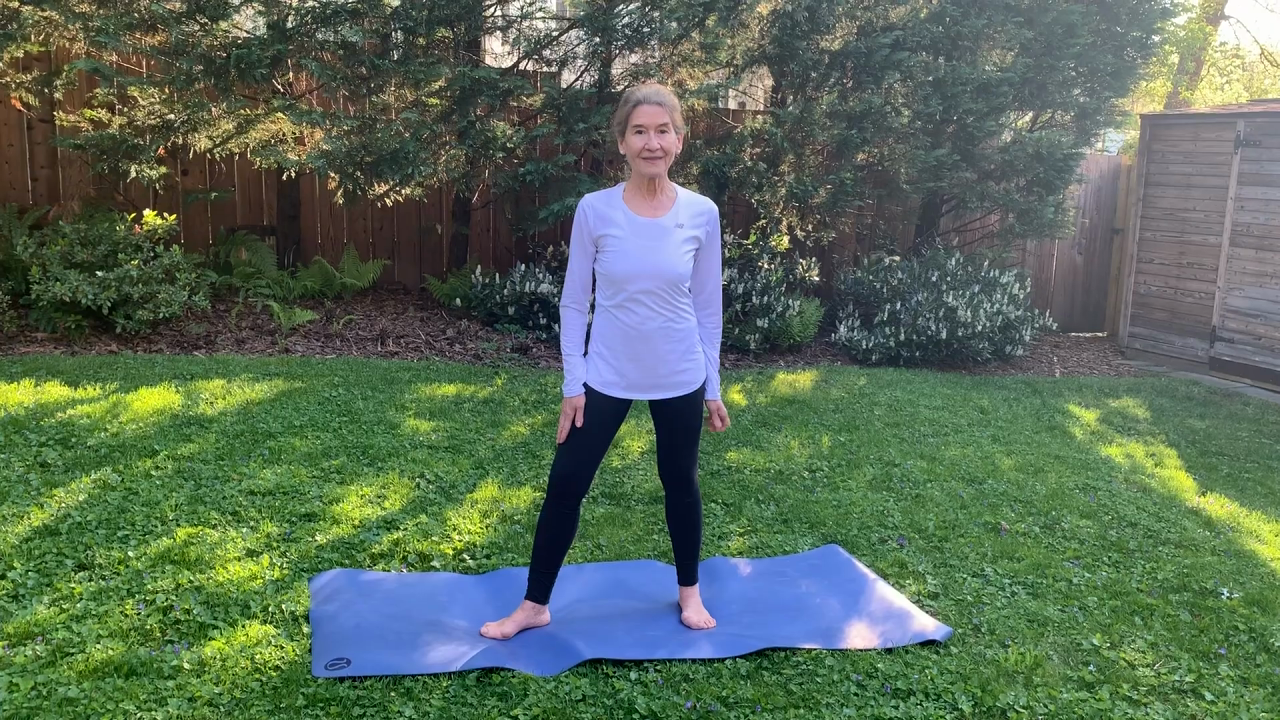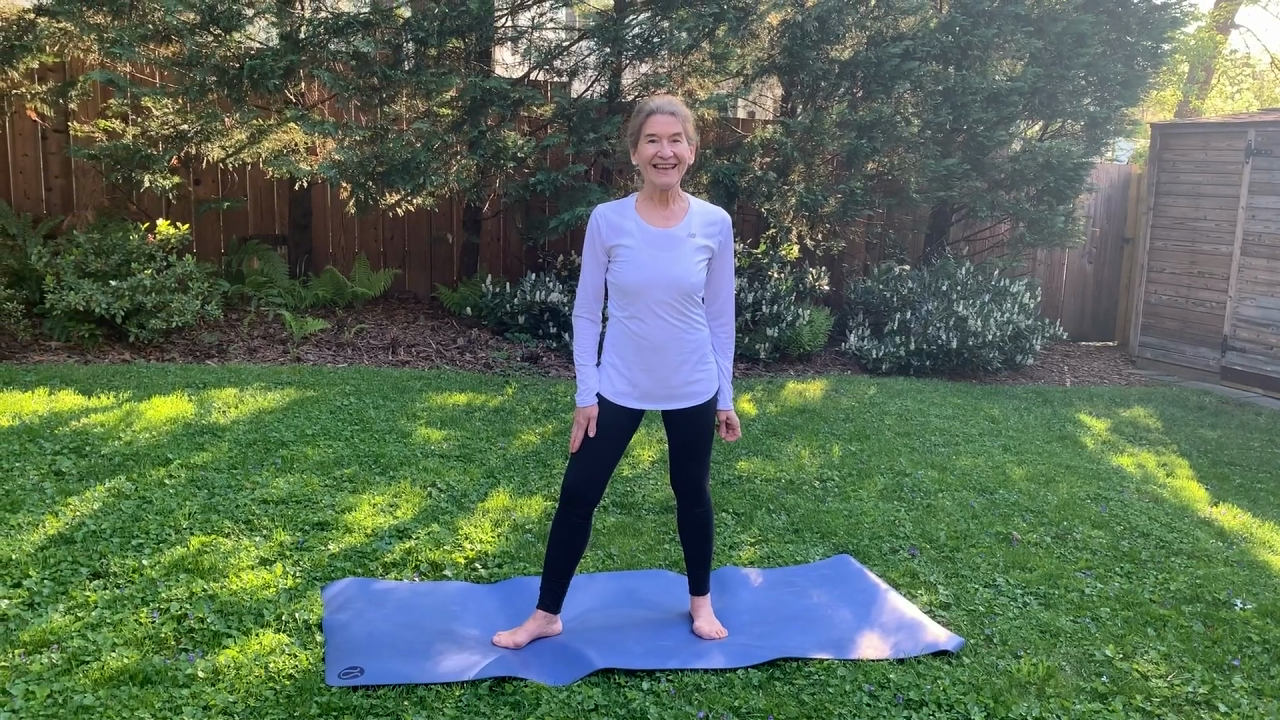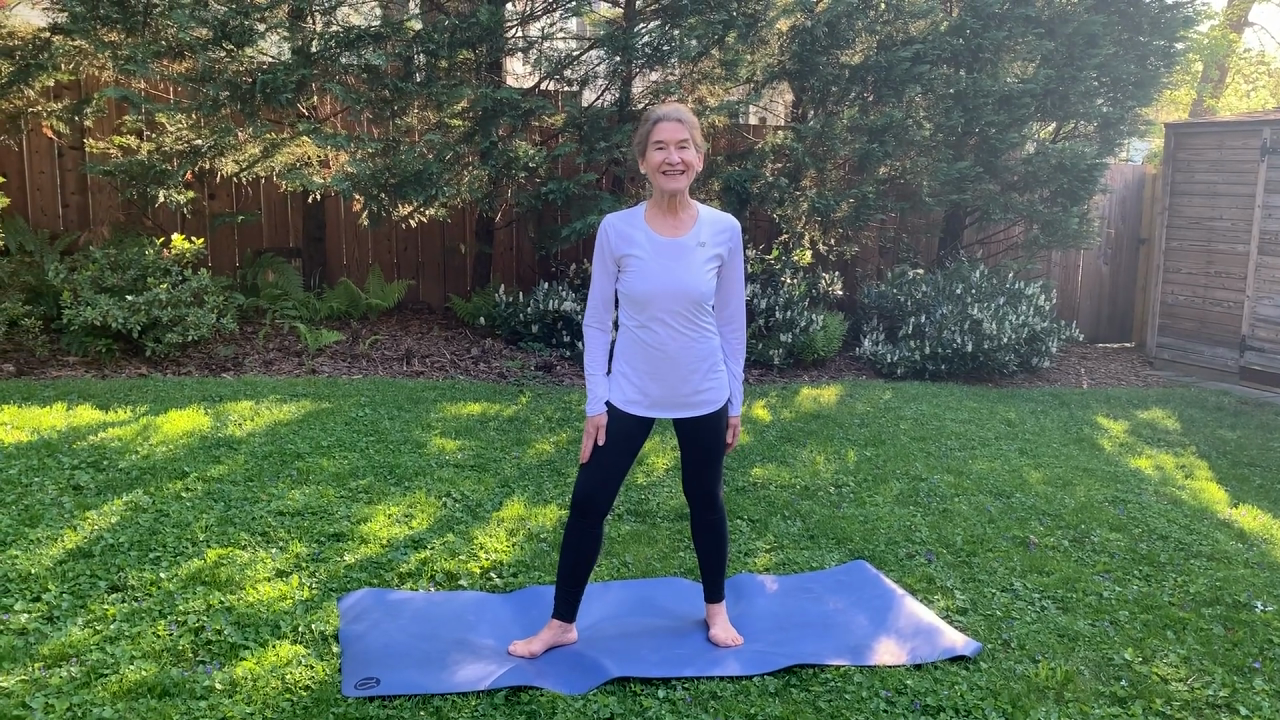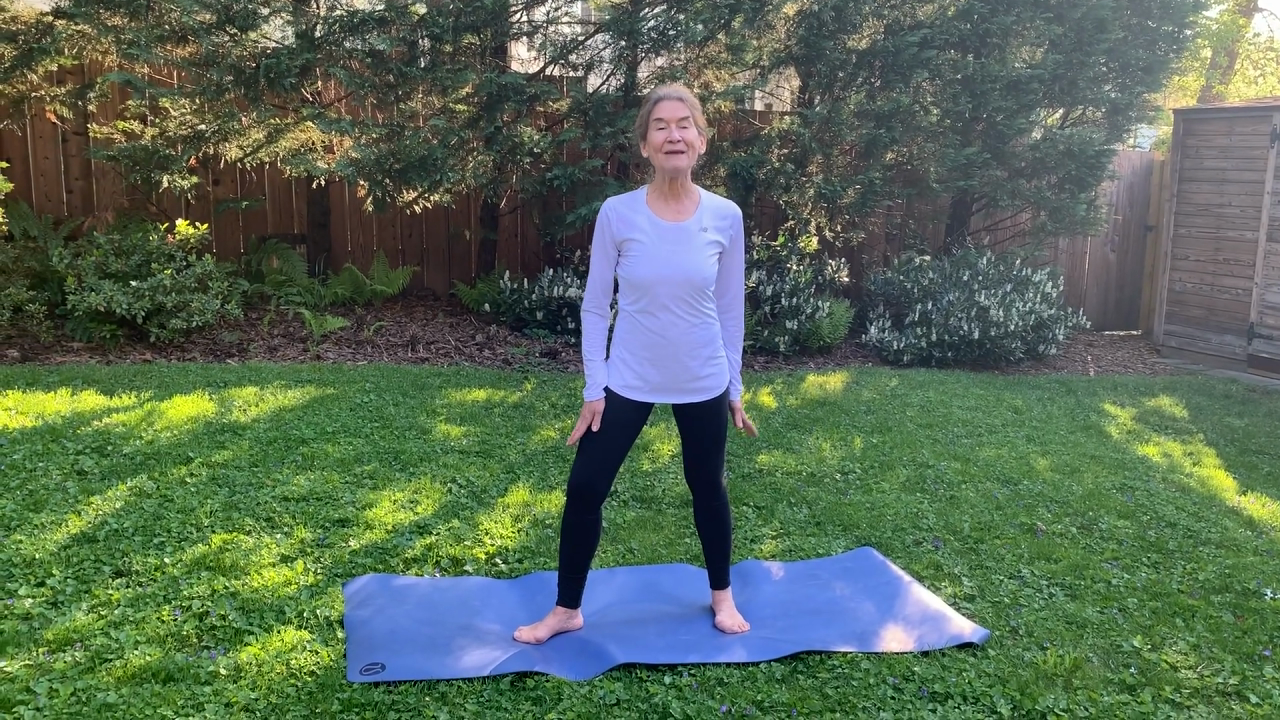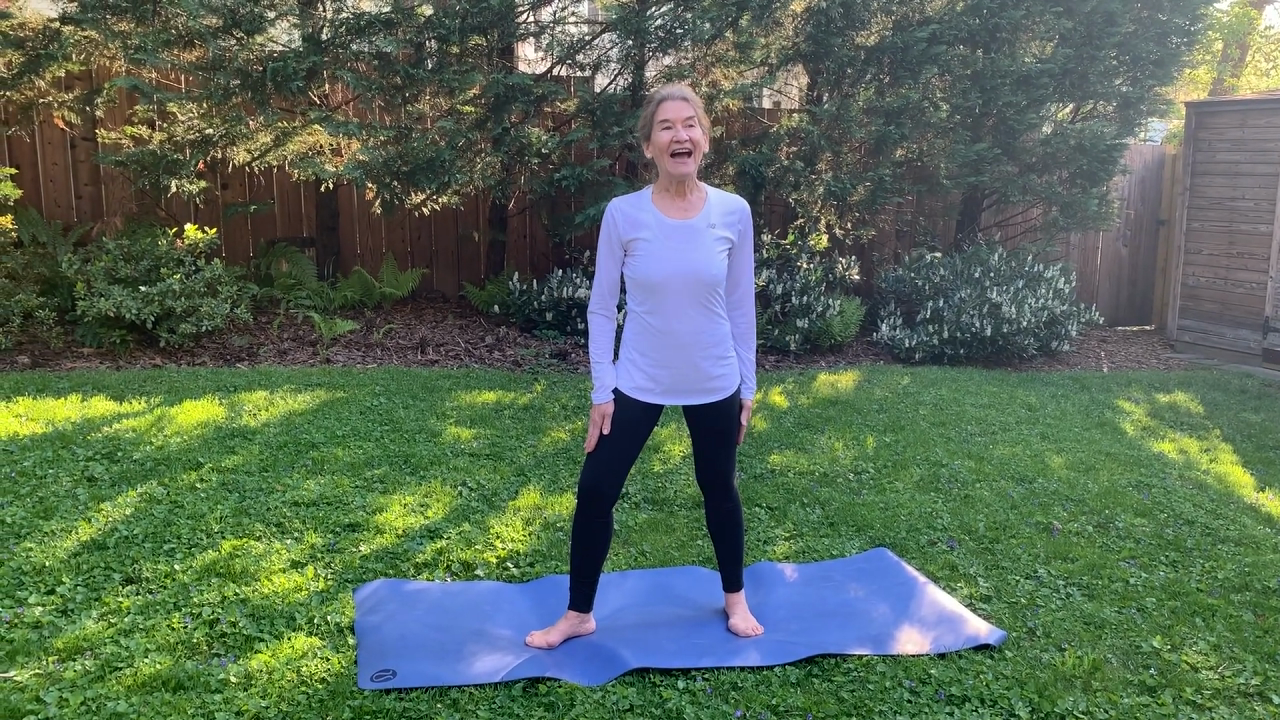
dt=1s
person 1, frame 1
left shoulder: (701, 213)
right shoulder: (594, 210)
left elbow: (707, 305)
right elbow: (574, 302)
left wrist: (712, 386)
right wrist: (572, 384)
left hip: (678, 379)
right hip: (606, 376)
left knee: (680, 482)
right knee: (565, 483)
left ankle: (688, 591)
right ankle: (535, 604)
person 1, frame 2
left shoulder: (714, 223)
right shoulder: (607, 220)
left elbow: (720, 316)
right elbow: (586, 311)
left wrist: (725, 396)
right wrist: (585, 393)
left hip: (691, 389)
right hip: (620, 386)
left knee: (692, 493)
right knee: (577, 493)
left ankle: (700, 600)
right ankle: (547, 613)
person 1, frame 3
left shoulder: (724, 230)
right shoulder: (616, 230)
left elbow: (732, 322)
right elbow: (597, 321)
left wrist: (735, 402)
right wrist: (595, 403)
left hip: (702, 397)
right hip: (630, 396)
left knee: (705, 502)
right knee: (588, 503)
left ankle: (715, 608)
right ankle: (562, 622)
person 1, frame 4
left shoulder: (725, 217)
right shoulder: (616, 214)
left elbow: (730, 309)
right elbow: (595, 305)
left wrist: (734, 387)
right wrist: (593, 388)
left hip: (701, 383)
right hip: (628, 380)
left knee: (708, 488)
right knee: (584, 488)
left ankle: (721, 594)
right ankle: (567, 609)
person 1, frame 5
left shoulder: (733, 212)
right shoulder: (622, 214)
left elbow: (741, 306)
right elbow: (602, 307)
left wrist: (748, 384)
right wrist: (601, 390)
left hip: (713, 383)
right hip: (638, 383)
left knee: (719, 490)
right knee: (595, 491)
left ankle: (734, 597)
right ankle: (579, 613)
